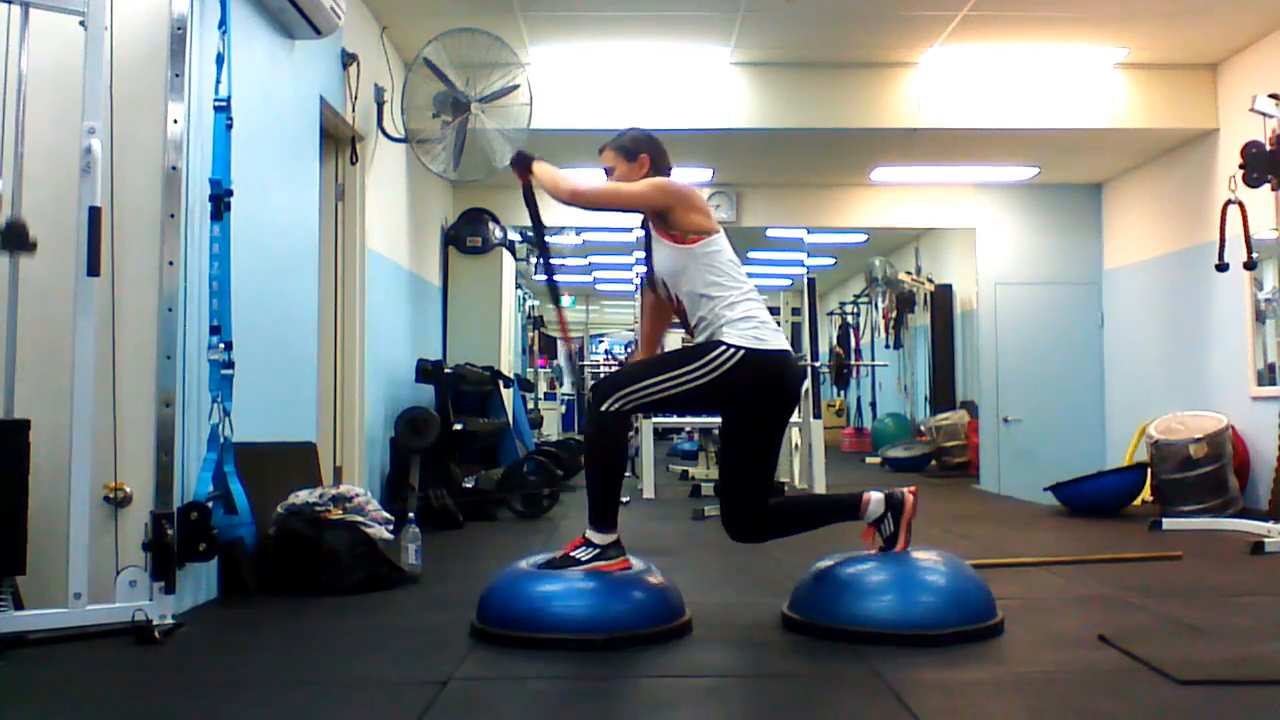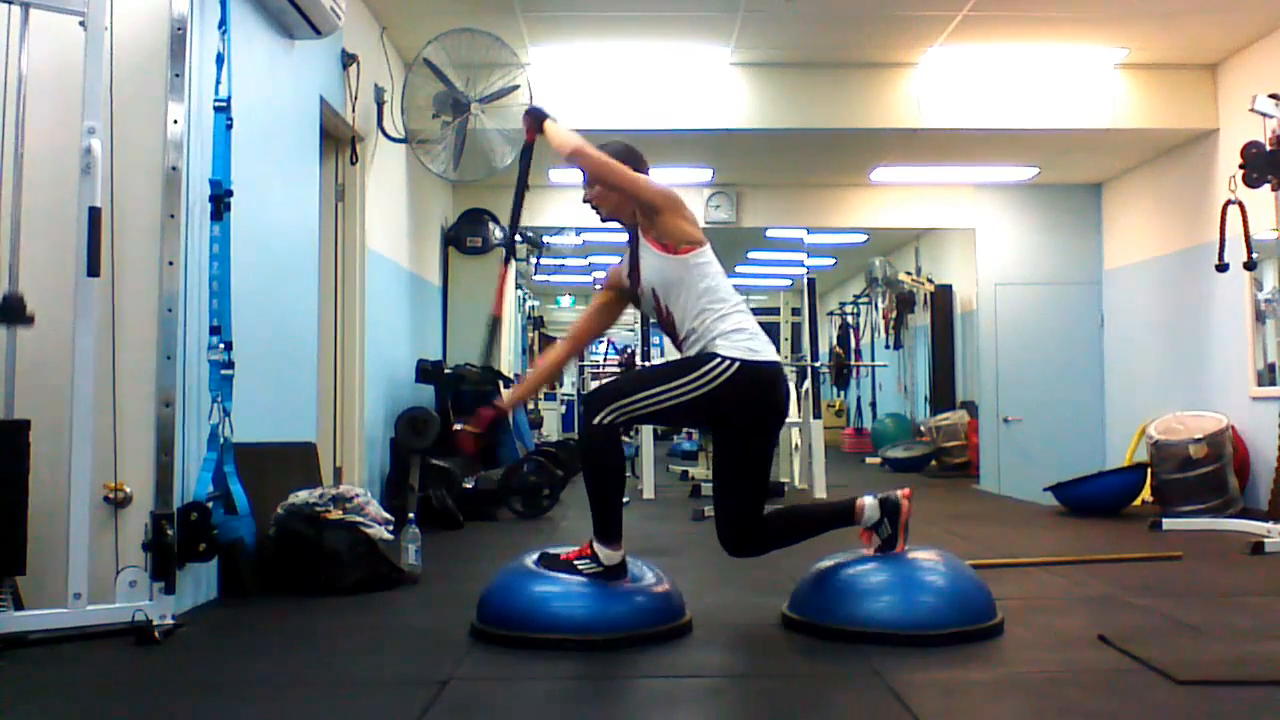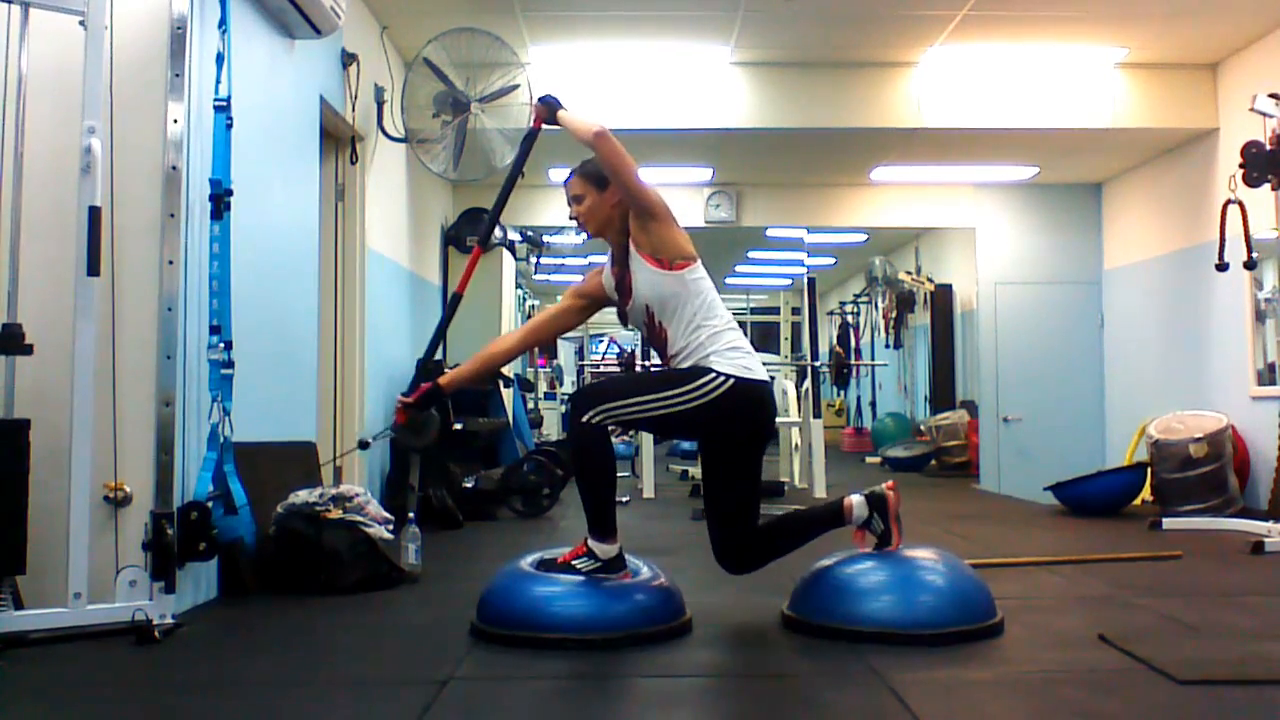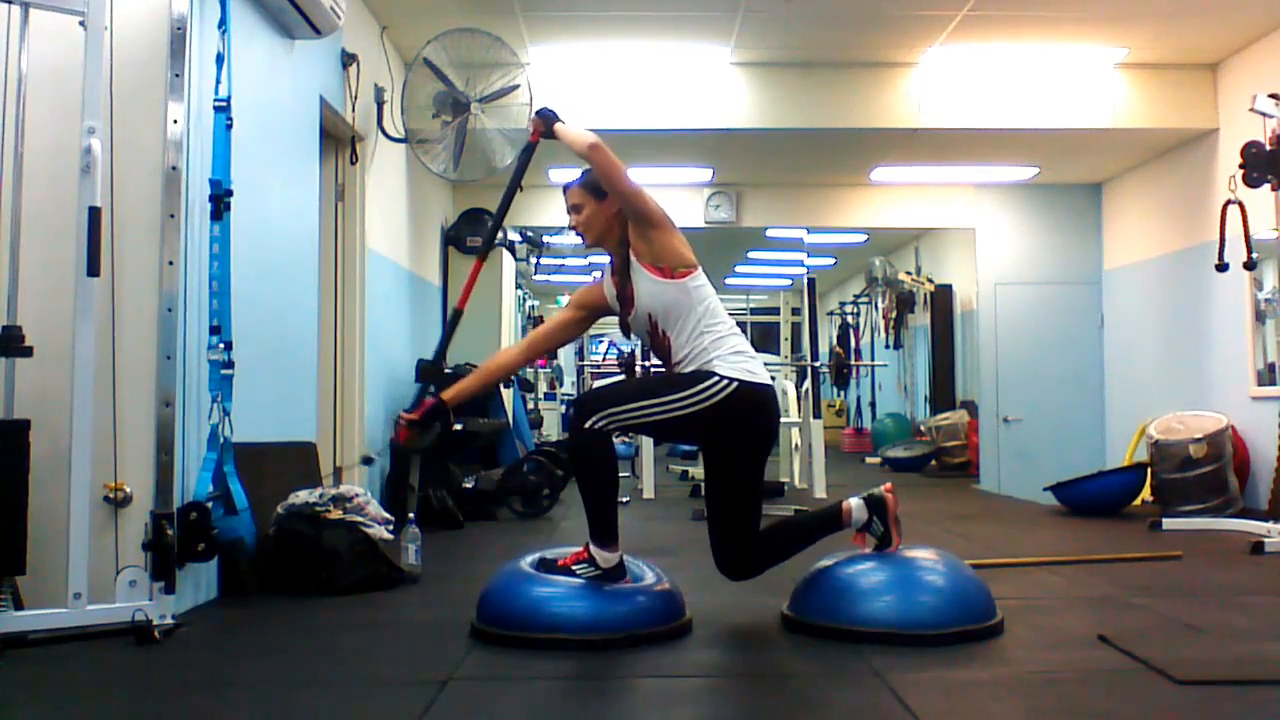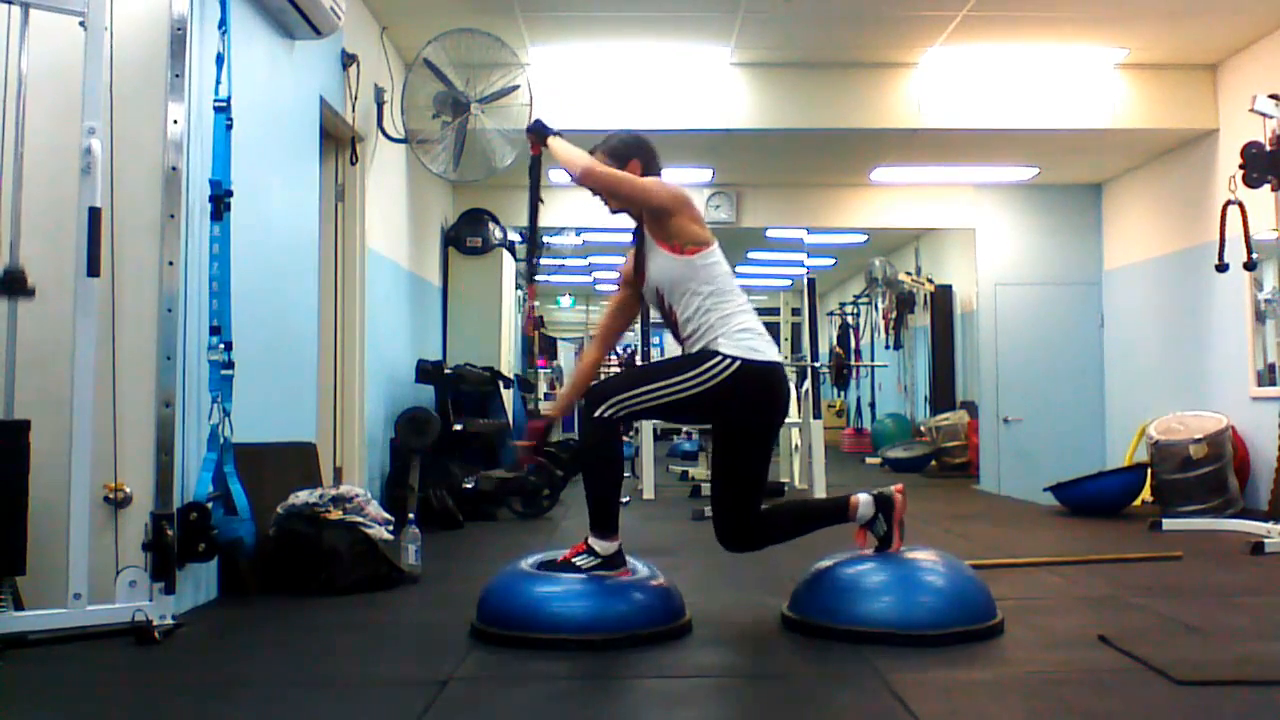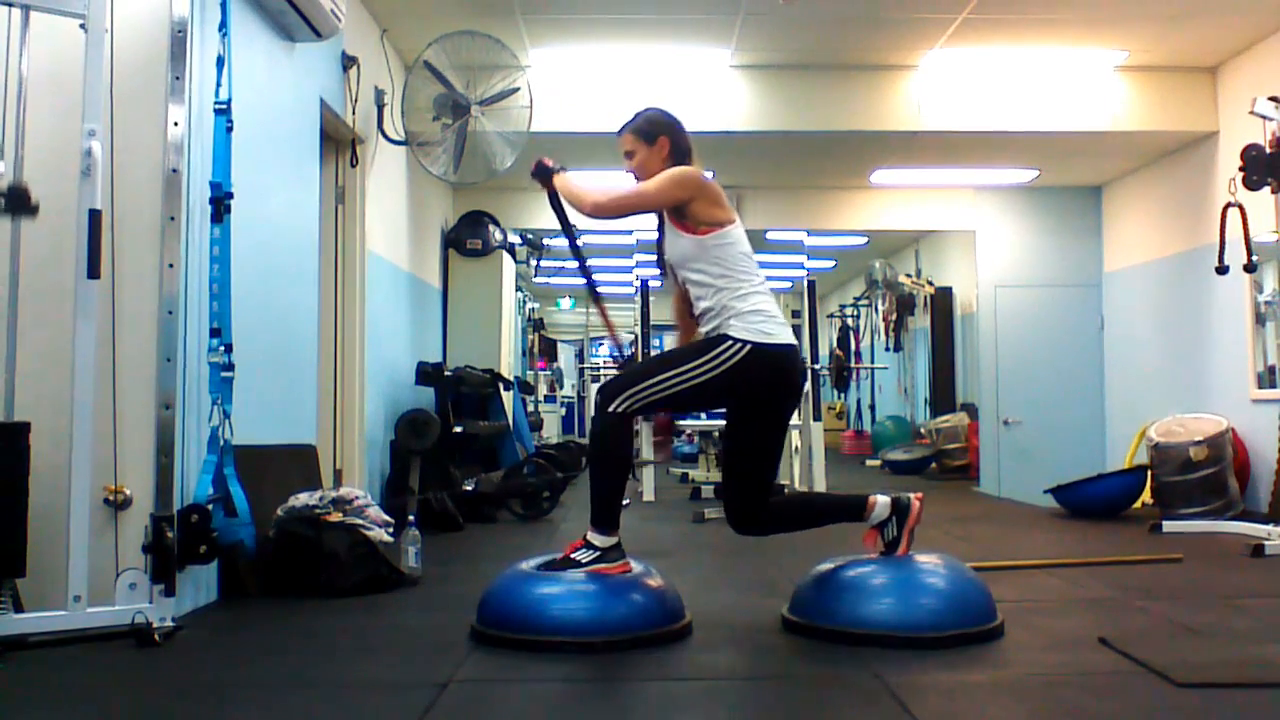
dt=0.3s
person 1, frame 1
left shoulder: (670, 194)
right shoulder: (658, 248)
left elbow: (575, 194)
right elbow: (648, 350)
left wrist: (532, 166)
right wrist: (620, 425)
left hip: (747, 356)
right hip: (769, 371)
left knee: (606, 398)
right knee: (747, 522)
left ankle: (602, 543)
right ankle: (881, 505)
person 1, frame 2
left shoulder: (661, 208)
right shoulder: (623, 275)
left elbow: (579, 152)
right elbow: (567, 345)
left wrist: (543, 122)
right wrist: (500, 408)
left hip: (740, 369)
right hip: (752, 385)
left knee: (597, 410)
right knee: (742, 537)
left ankle: (607, 554)
right ankle: (872, 509)
person 1, frame 3
left shoulder: (654, 225)
right shoulder: (601, 285)
left elbow: (600, 137)
right elbow: (519, 339)
left wrist: (557, 112)
right wrist: (440, 387)
left hip: (733, 388)
right hip: (730, 399)
left knee: (587, 409)
right knee: (739, 554)
left ankle: (604, 552)
right ankle: (861, 506)
person 1, frame 4
left shoulder: (652, 232)
right shoulder: (600, 295)
left elbow: (596, 151)
right elbow: (522, 351)
left wrist: (553, 126)
right wrist: (441, 401)
left hip: (735, 393)
right hip: (732, 403)
left knee: (588, 416)
right knee: (739, 560)
left ankle: (603, 558)
right ankle: (863, 510)
person 1, frame 5
left shoulder: (671, 206)
right shoulder: (636, 264)
left elbow: (587, 171)
right elbow: (598, 347)
left wrist: (549, 139)
right wrist: (550, 416)
left hip: (740, 367)
right hip: (755, 383)
left knee: (602, 407)
right knee: (737, 533)
left ankle: (602, 550)
right ankle: (869, 506)
person 1, frame 6
left shoulder: (689, 183)
right shoulder: (679, 220)
left elbow: (598, 205)
right elbow: (689, 320)
left wrist: (555, 176)
right wrist: (670, 405)
left hip: (751, 348)
right hip: (773, 362)
left knee: (614, 399)
right knee: (748, 513)
left ankle: (602, 545)
right ankle: (887, 509)
